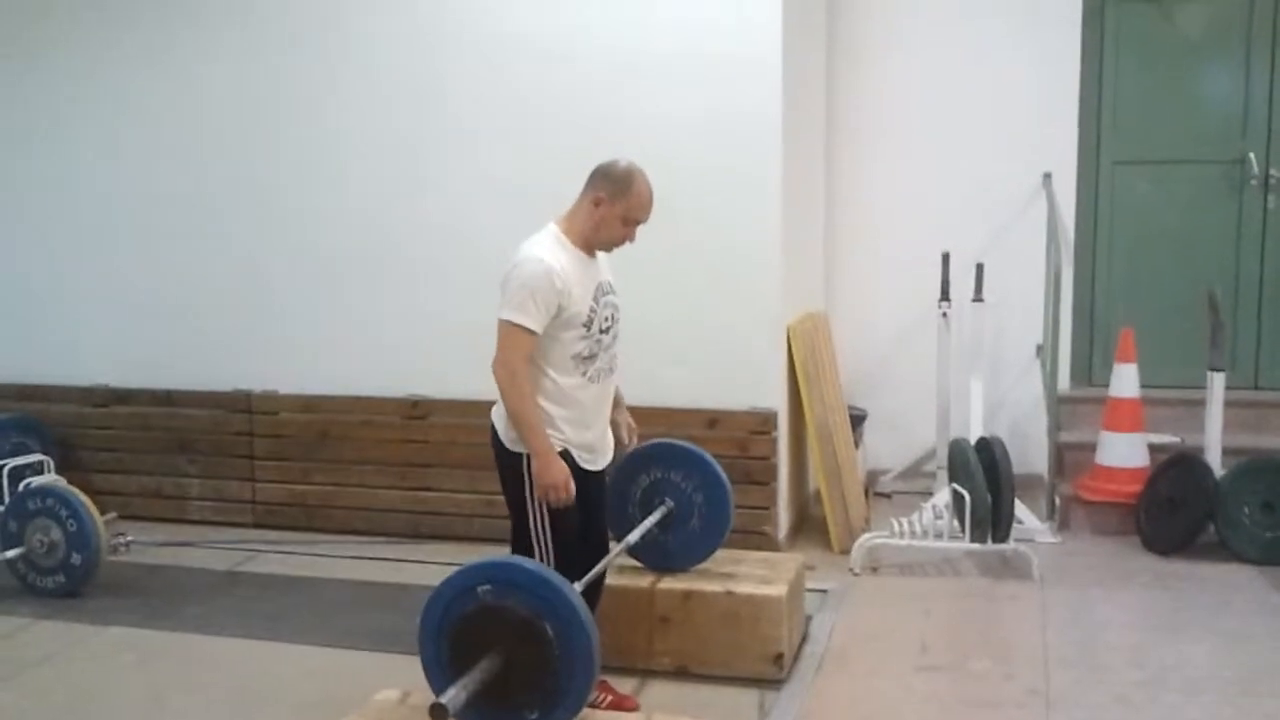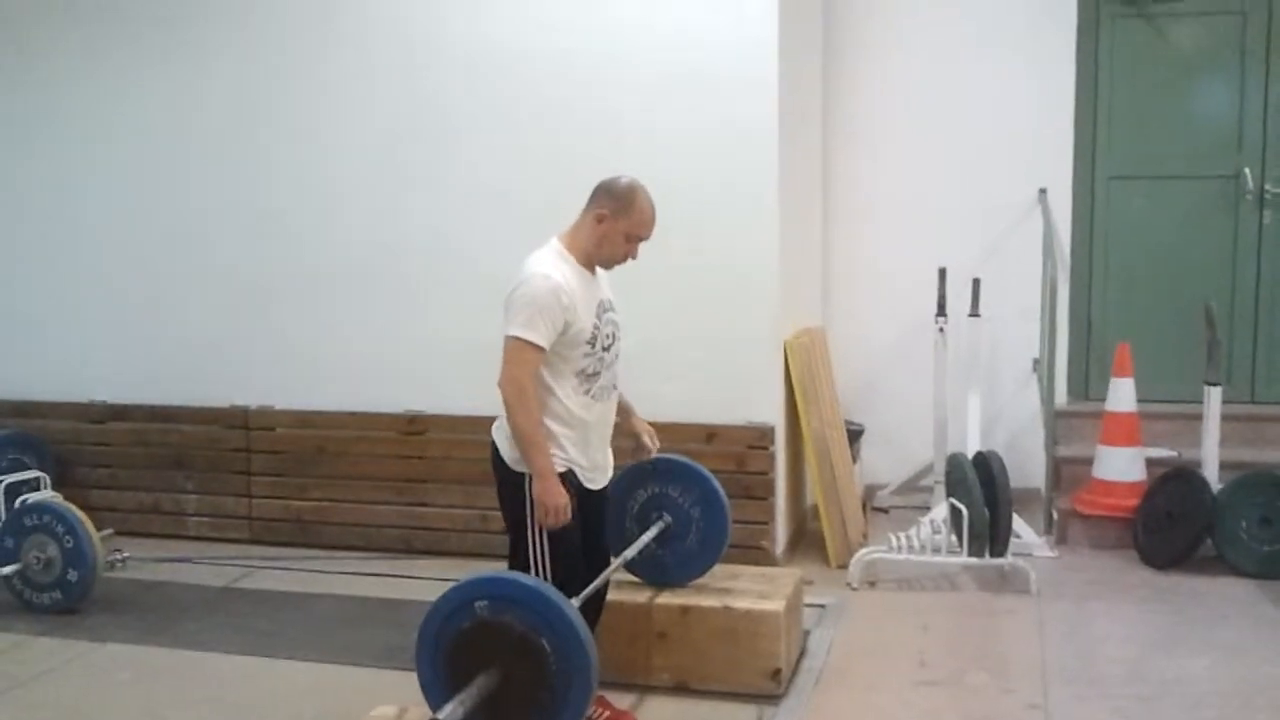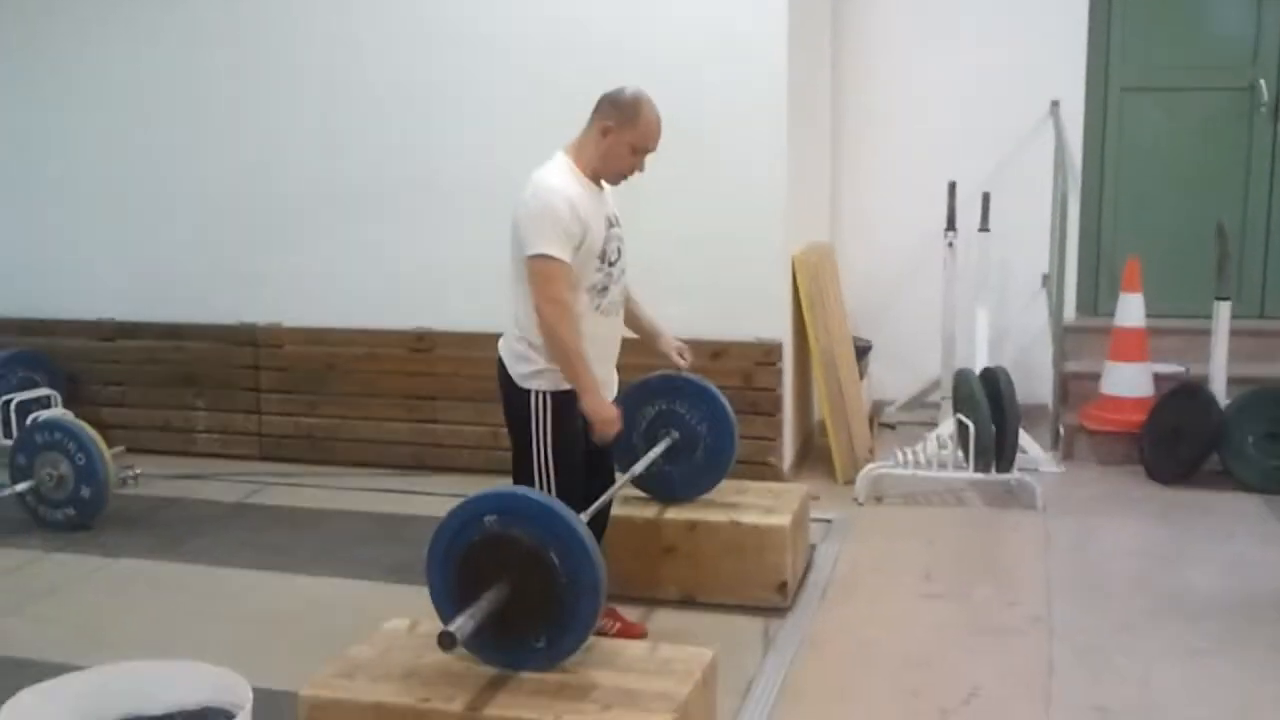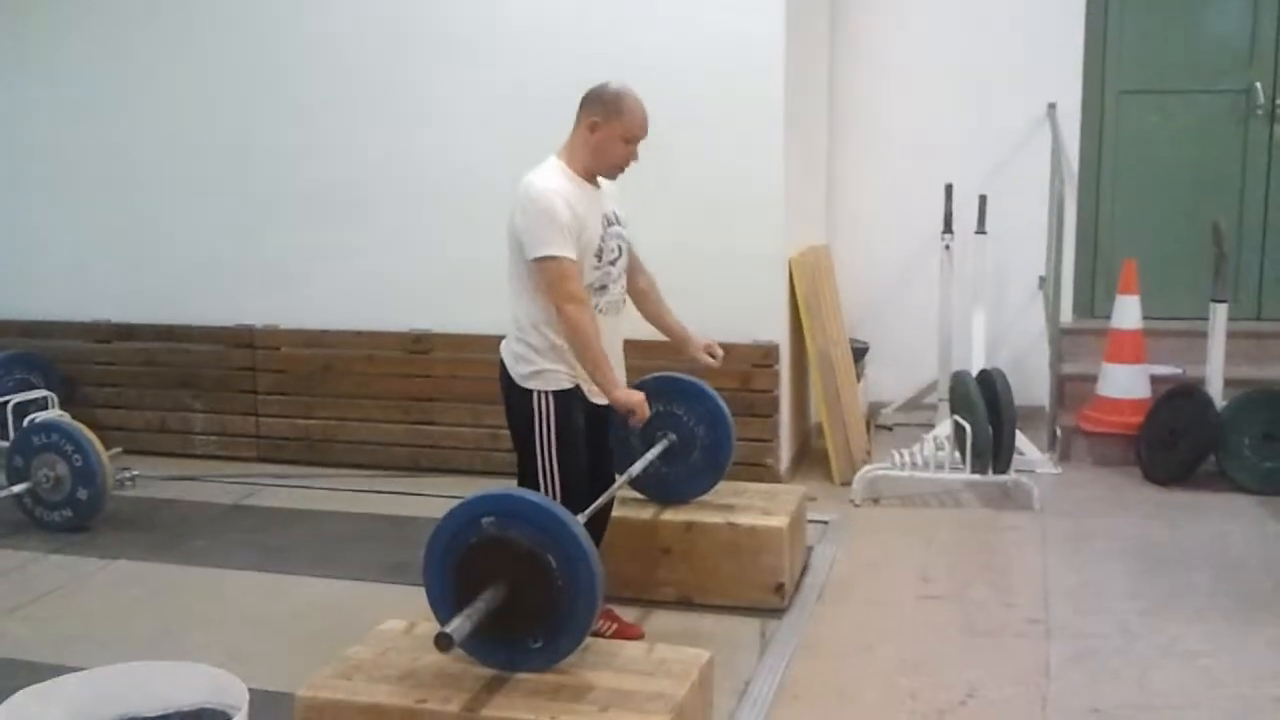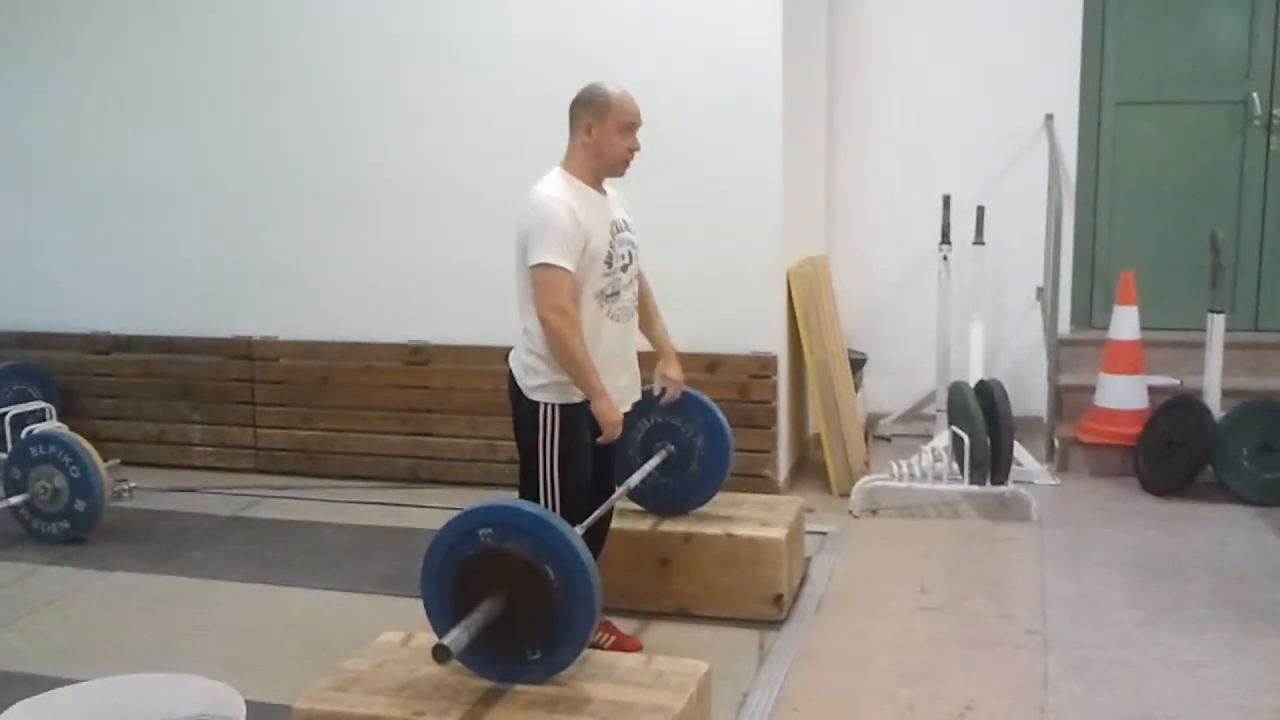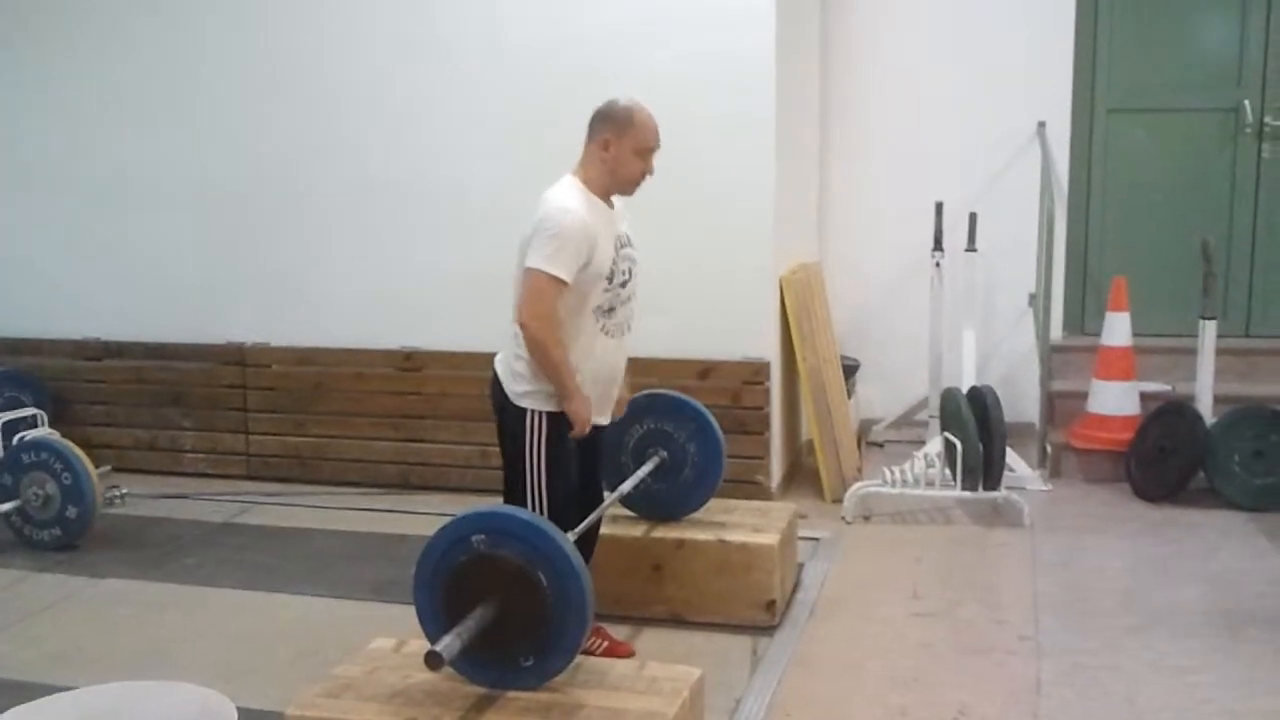
dt=0.3s
person 1, frame 1
left shoulder: (593, 259)
right shoulder: (540, 265)
right elbow: (509, 365)
left wrist: (616, 409)
right wrist: (543, 456)
left hip: (587, 445)
right hip: (540, 450)
left knee: (589, 565)
right knee: (547, 577)
person 1, frame 2
left shoulder: (592, 277)
right shoulder: (545, 281)
right elbow: (516, 384)
left wrist: (630, 416)
right wrist: (544, 478)
left hip: (586, 465)
right hip: (542, 469)
left knee: (589, 584)
person 1, frame 3
left shoulder: (595, 191)
right shoulder: (553, 194)
right elbow: (552, 304)
left wrist: (655, 334)
right wrist: (589, 394)
left hip: (588, 380)
right hip: (546, 382)
left knee: (594, 498)
person 1, frame 4
left shoulder: (601, 191)
right shoulder: (547, 195)
left elbow: (632, 274)
right elbow: (569, 304)
left wrist: (685, 338)
right wrist: (615, 388)
left hip: (588, 378)
right hip: (546, 381)
left knee: (594, 498)
right knee: (554, 510)
person 1, frame 5
left shoulder: (609, 199)
right shoulder: (554, 204)
left elbow: (634, 285)
right elbow: (554, 313)
left wrist: (666, 354)
right wrist: (598, 398)
left hip: (599, 389)
right hip: (554, 394)
left knee: (593, 511)
right knee: (553, 521)
person 1, frame 6
left shoulder: (606, 211)
right shoulder: (567, 215)
right elbow: (533, 318)
left wrist: (617, 376)
right wrist: (572, 397)
left hip: (581, 399)
right hip: (538, 400)
left knee: (583, 517)
